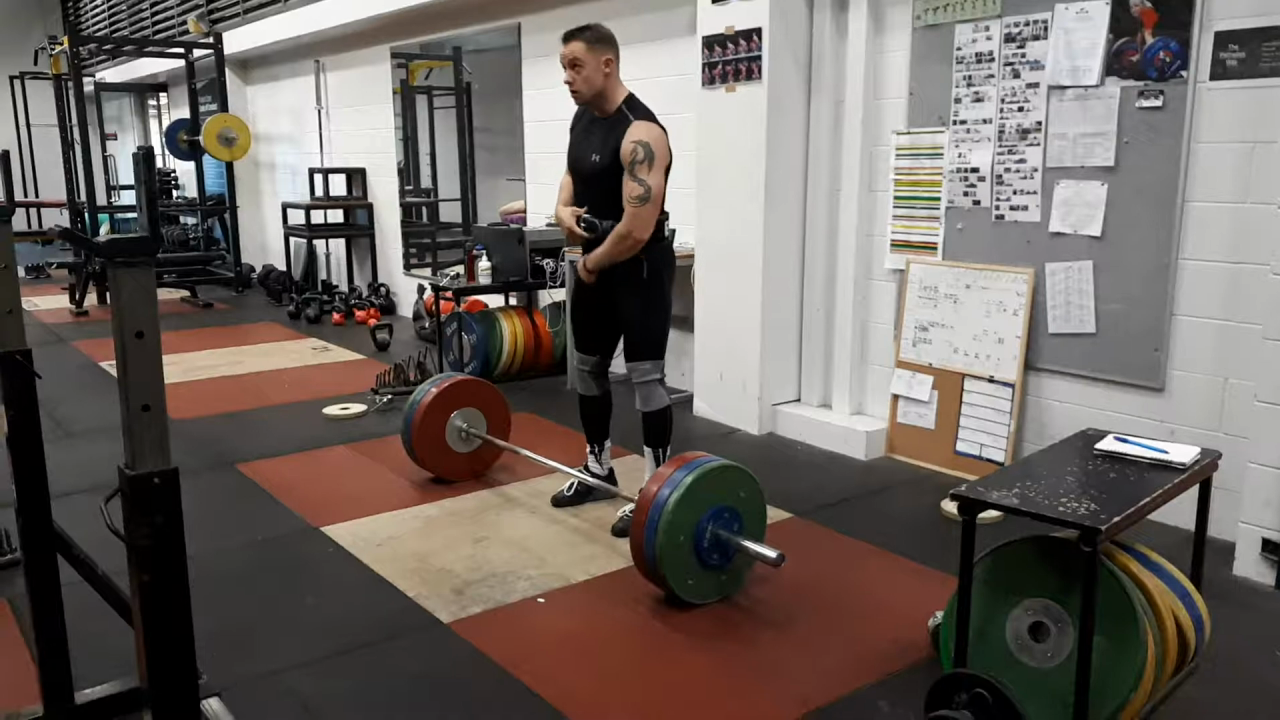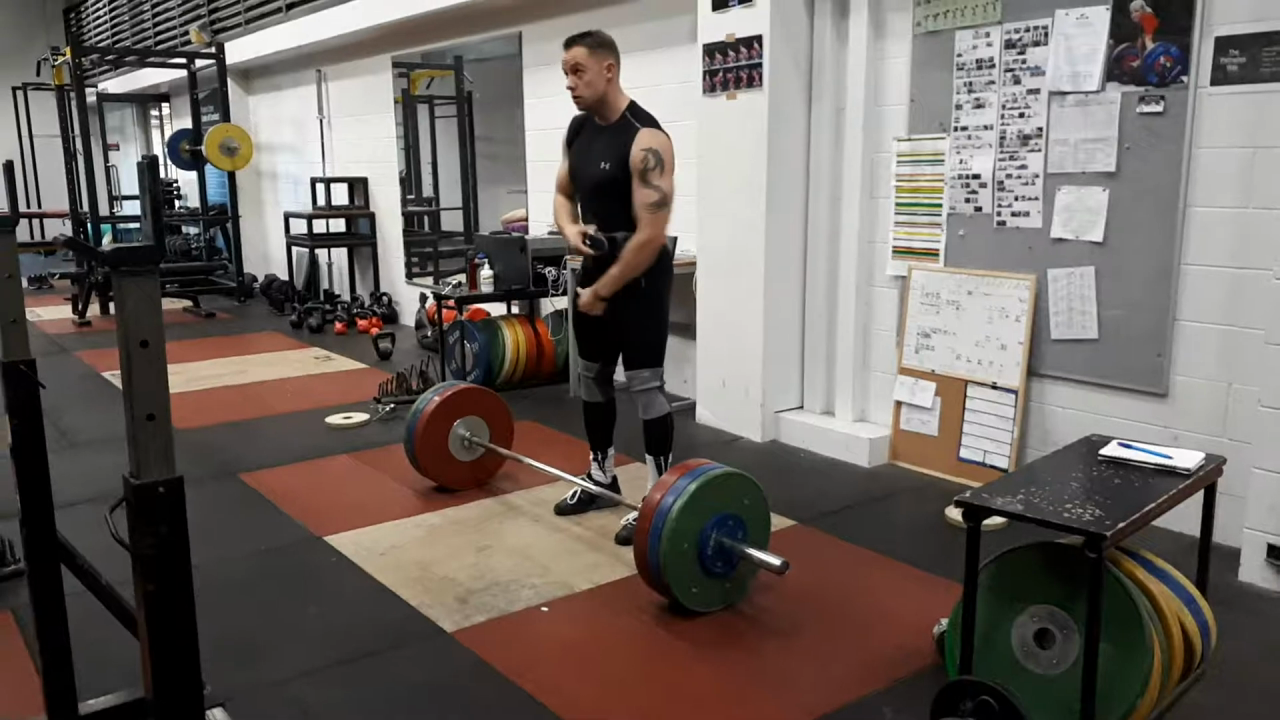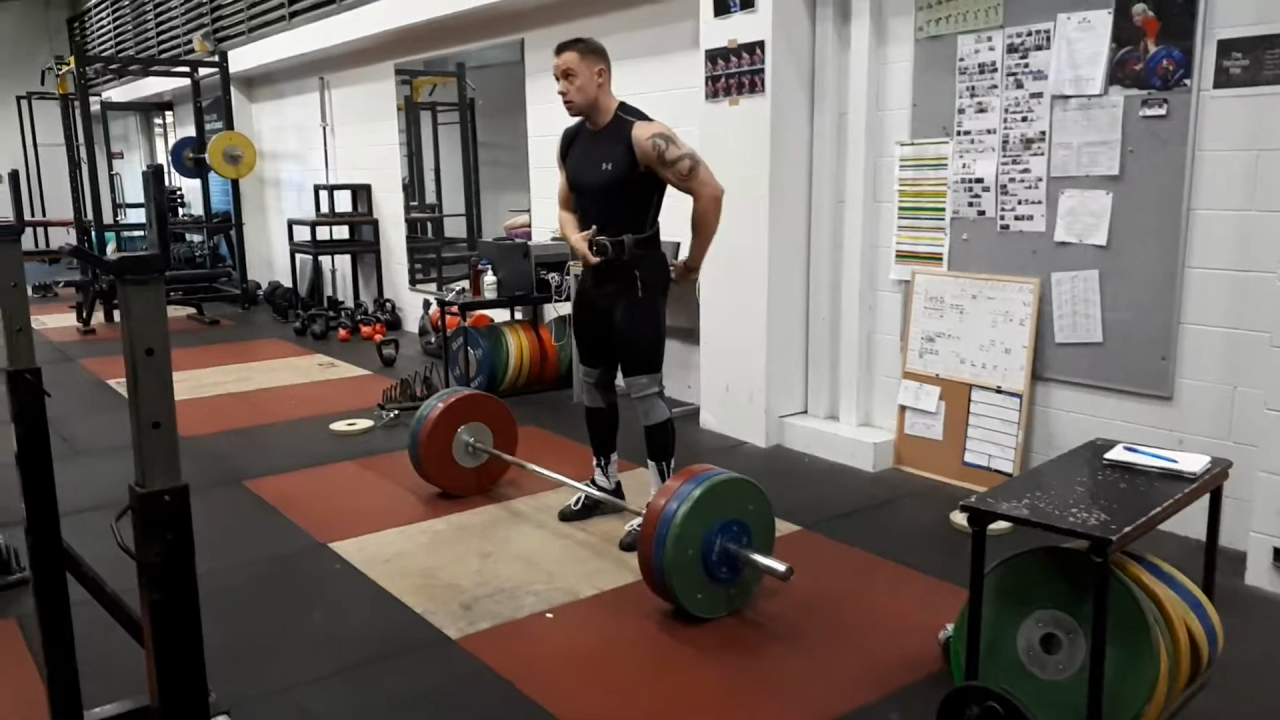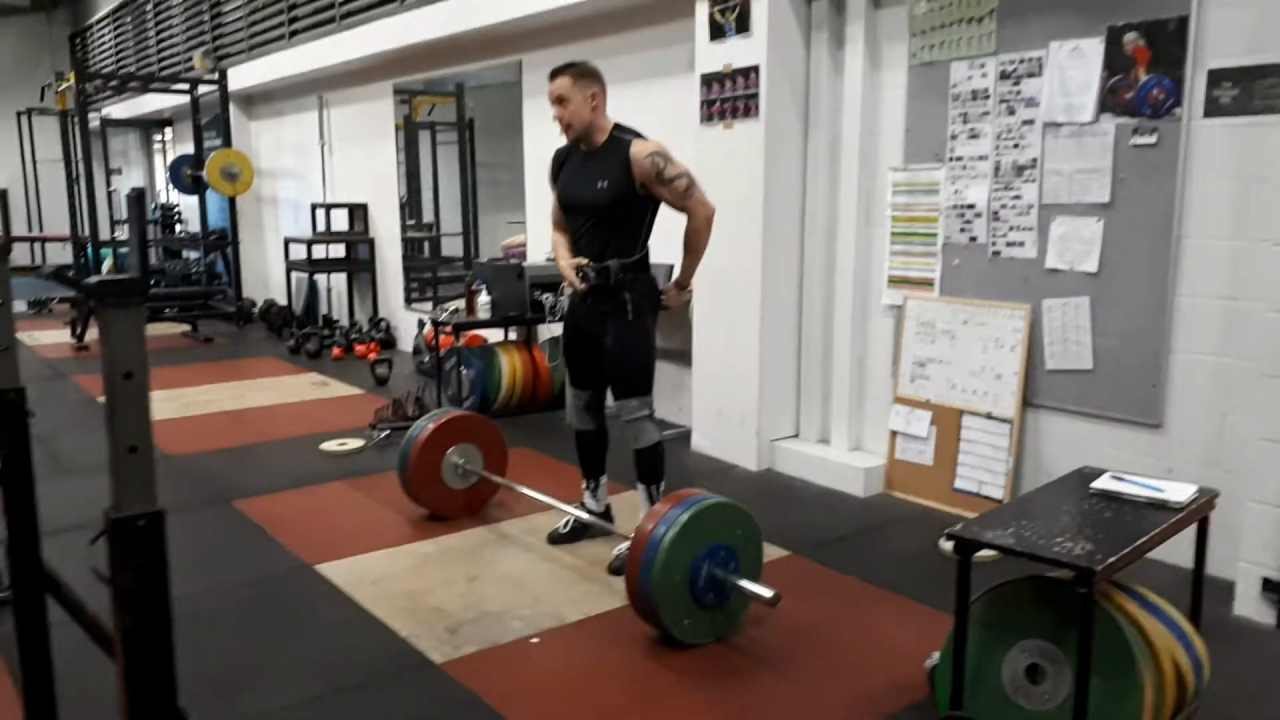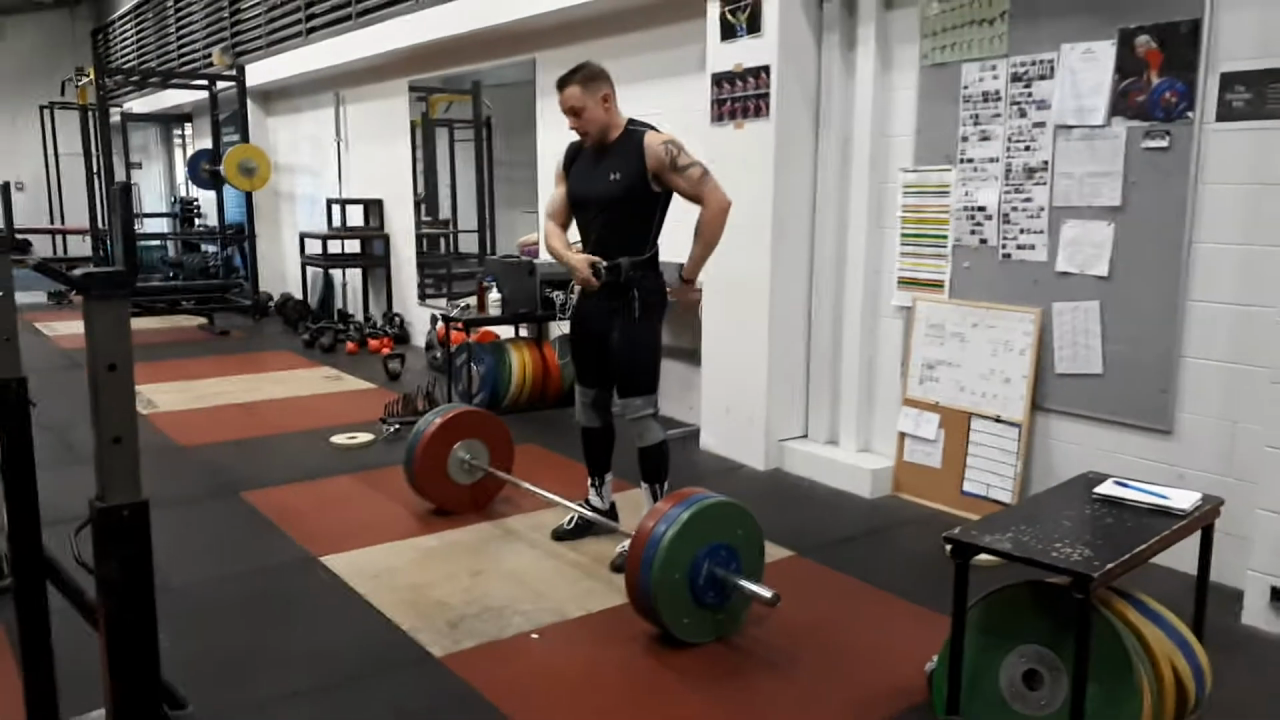
dt=0.3s
person 1, frame 1
left shoulder: (640, 133)
right shoulder: (583, 117)
left elbow: (637, 229)
left wrist: (590, 264)
right wrist: (563, 207)
left hip: (642, 266)
right hip: (596, 261)
left knee: (644, 375)
right knee: (586, 368)
right ankle: (598, 469)
person 1, frame 2
left shoulder: (646, 139)
right shoulder: (579, 128)
left elbow: (650, 236)
right elbow: (564, 191)
left wrist: (602, 293)
right wrist: (568, 227)
left hip: (639, 275)
right hip: (596, 269)
left knee: (644, 383)
right knee: (592, 376)
right ankle: (602, 476)
person 1, frame 3
left shoulder: (643, 135)
right shoulder: (571, 141)
left elbow: (709, 191)
left wrist: (692, 264)
right wrist: (575, 237)
left hip: (637, 276)
right hip: (593, 276)
left knee: (644, 388)
right knee: (594, 382)
right ankle: (605, 482)
person 1, frame 4
left shoulder: (638, 154)
right shoulder: (563, 160)
left elbow: (701, 211)
left wrist: (681, 284)
right wrist: (565, 262)
left hip: (627, 298)
right hip: (583, 298)
left knee: (634, 412)
right knee: (583, 404)
right ankle: (594, 505)
person 1, frame 5
left shoulder: (652, 147)
right shoulder: (574, 156)
left elbow: (716, 202)
right elbow: (553, 225)
left wrist: (689, 275)
right wrist: (571, 259)
left hip: (635, 294)
right hip: (591, 295)
left knee: (638, 409)
right knee: (589, 401)
right ankle: (599, 502)
